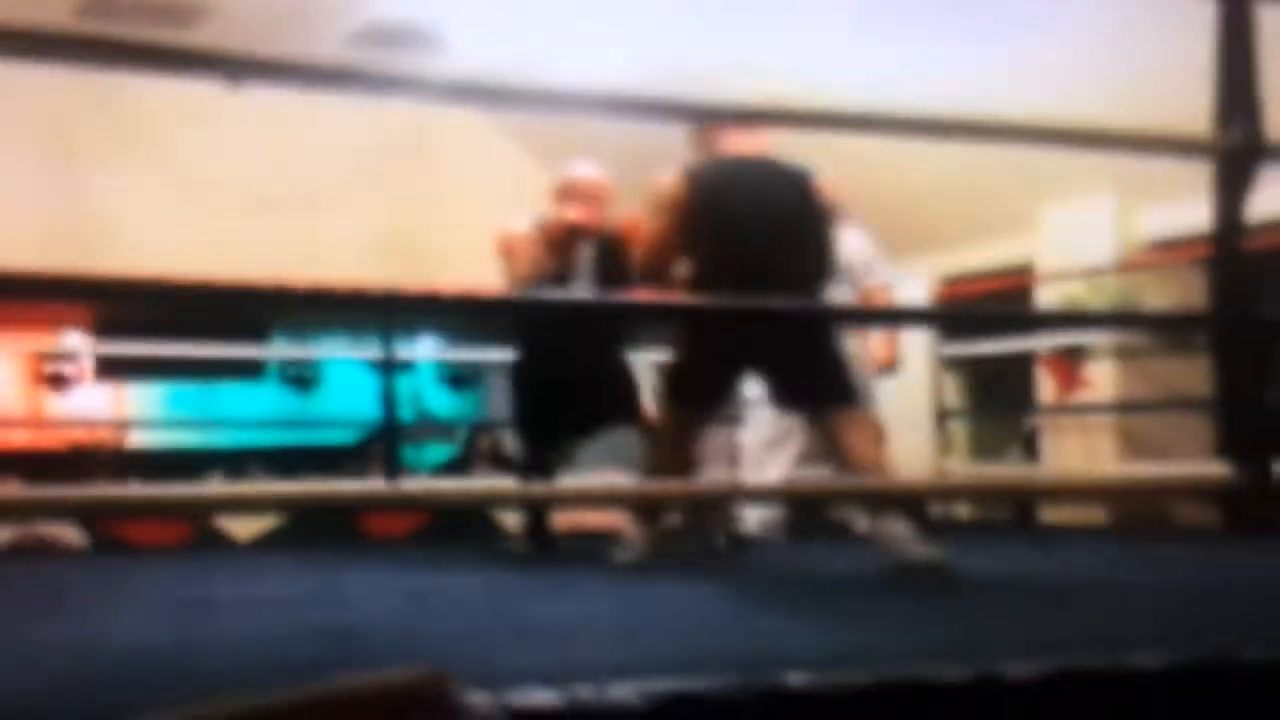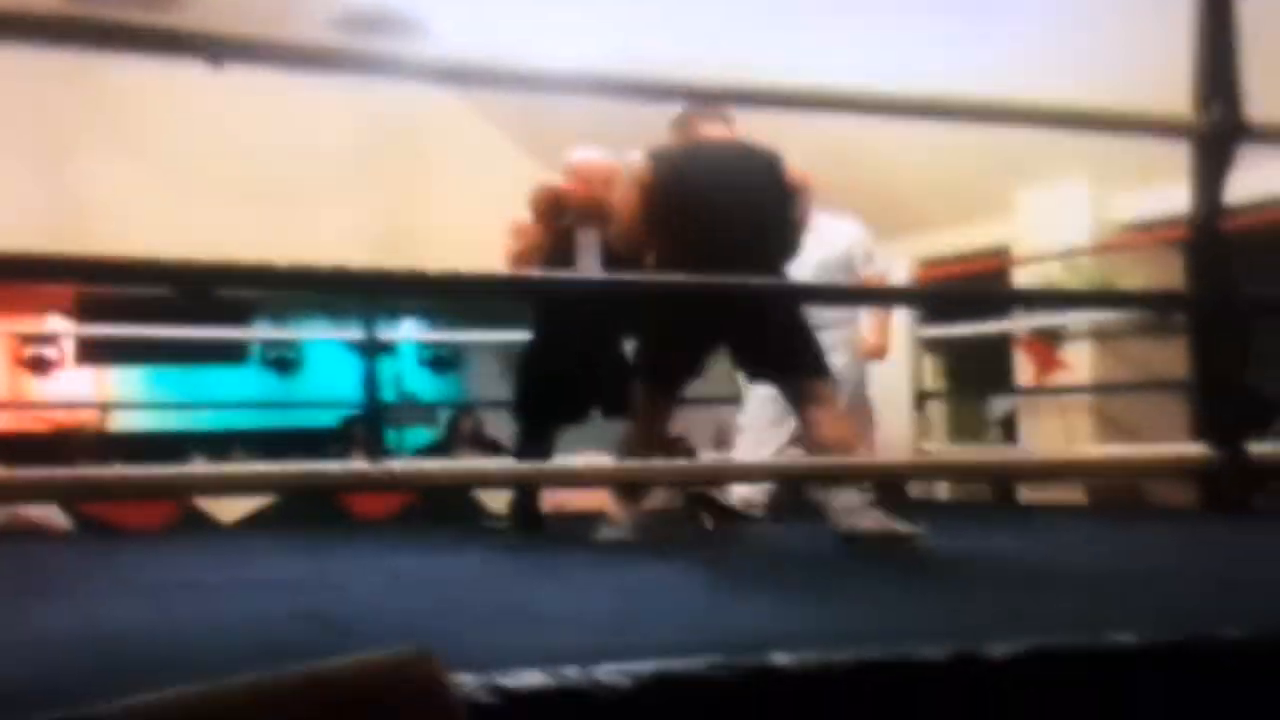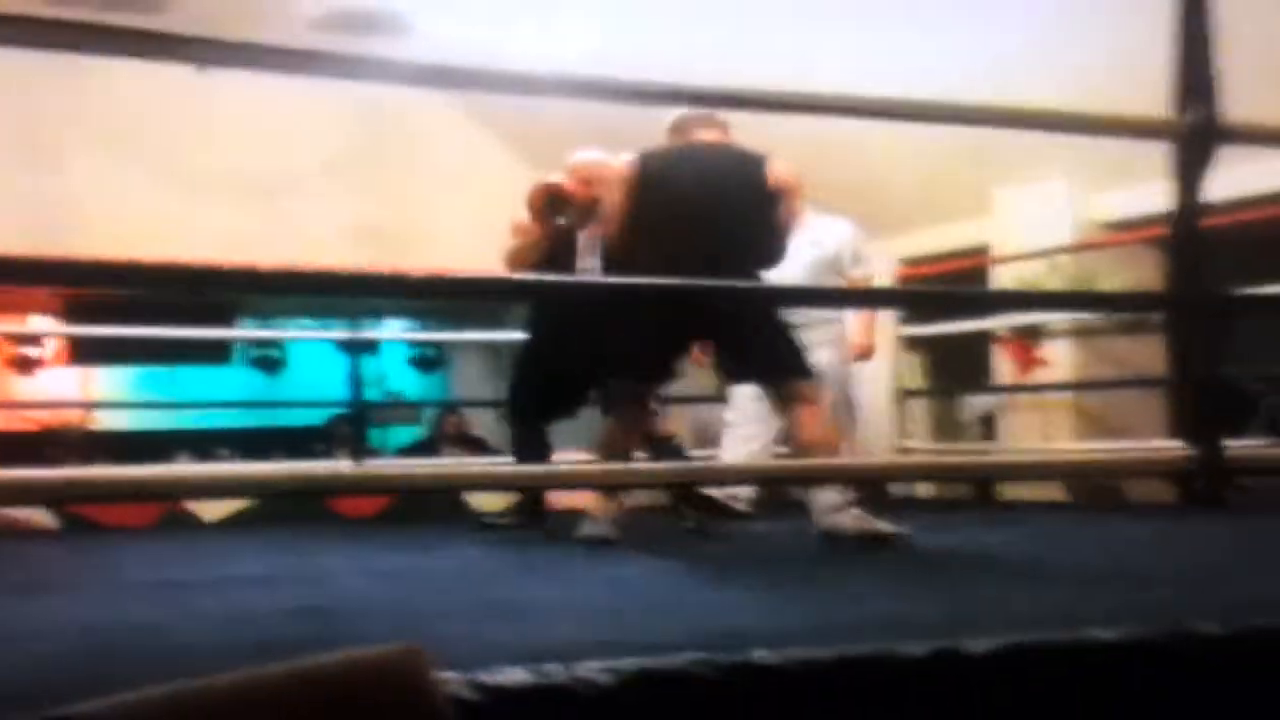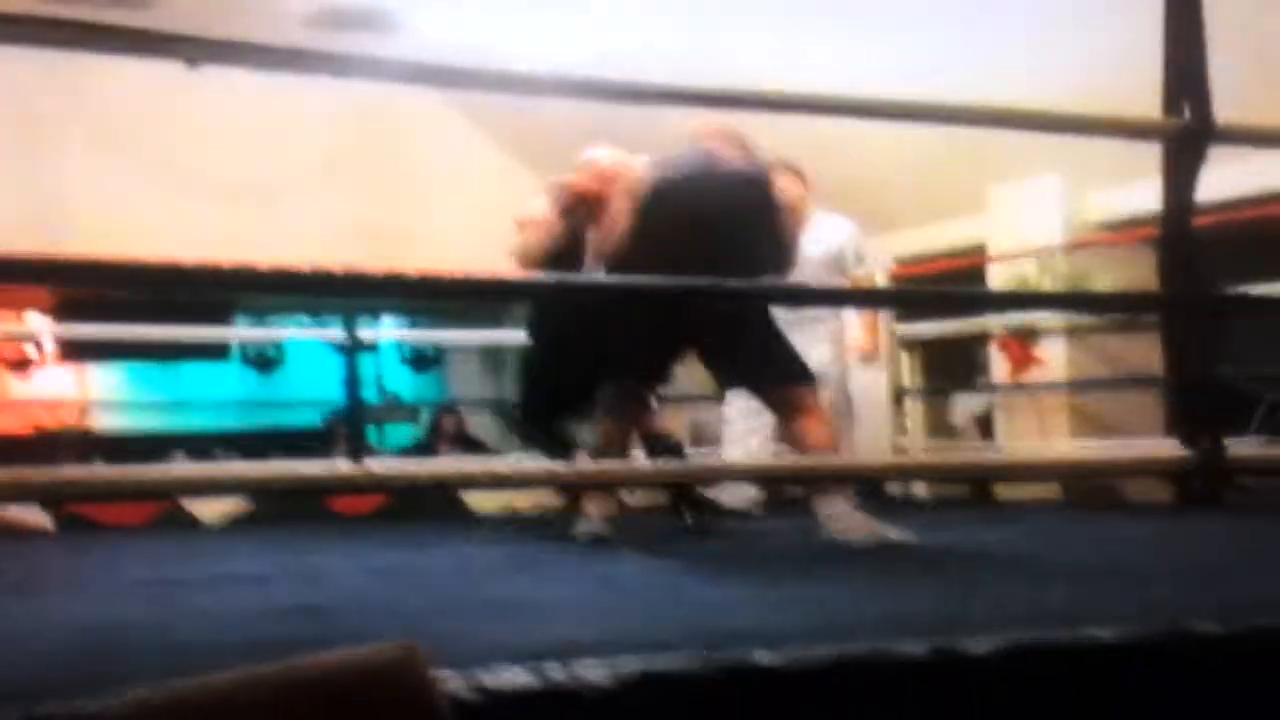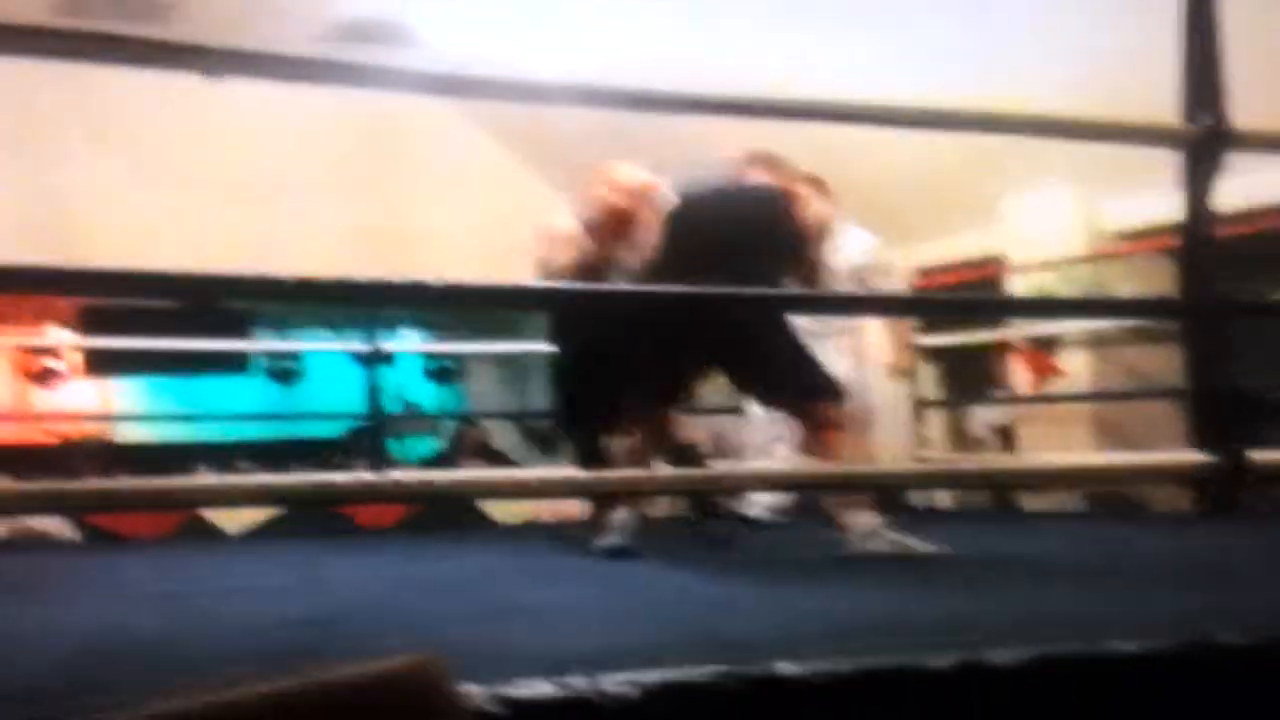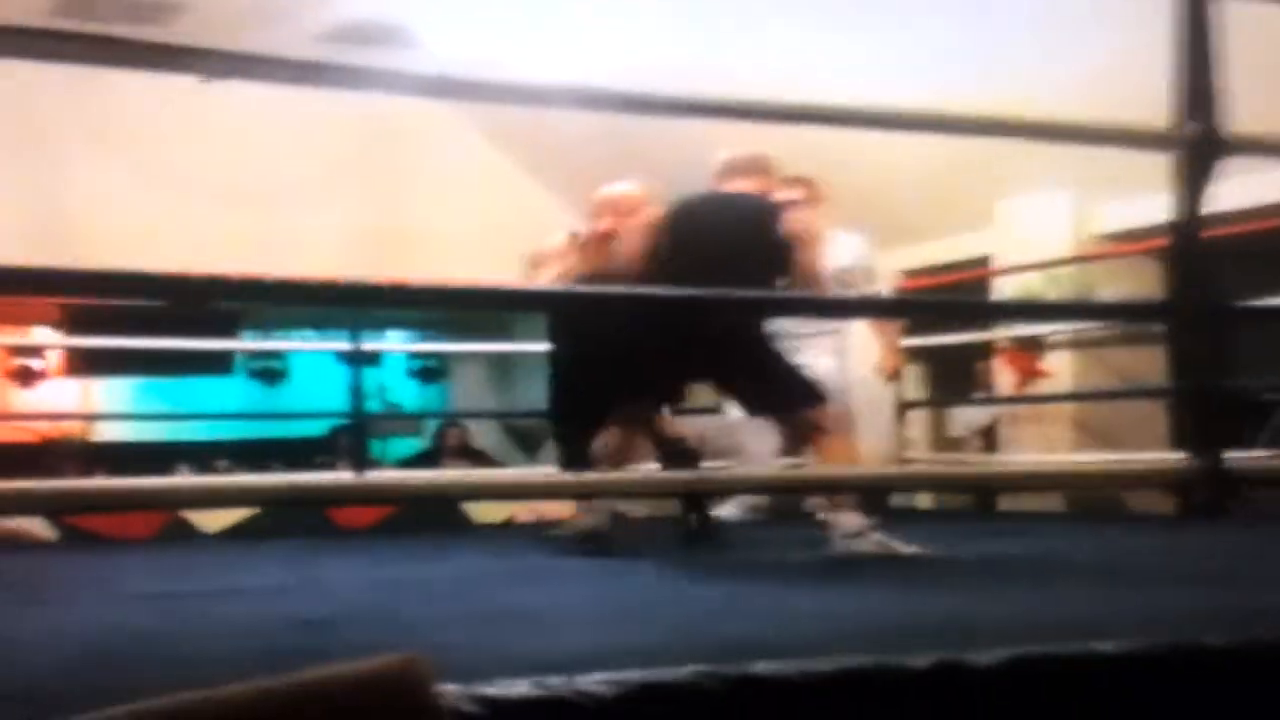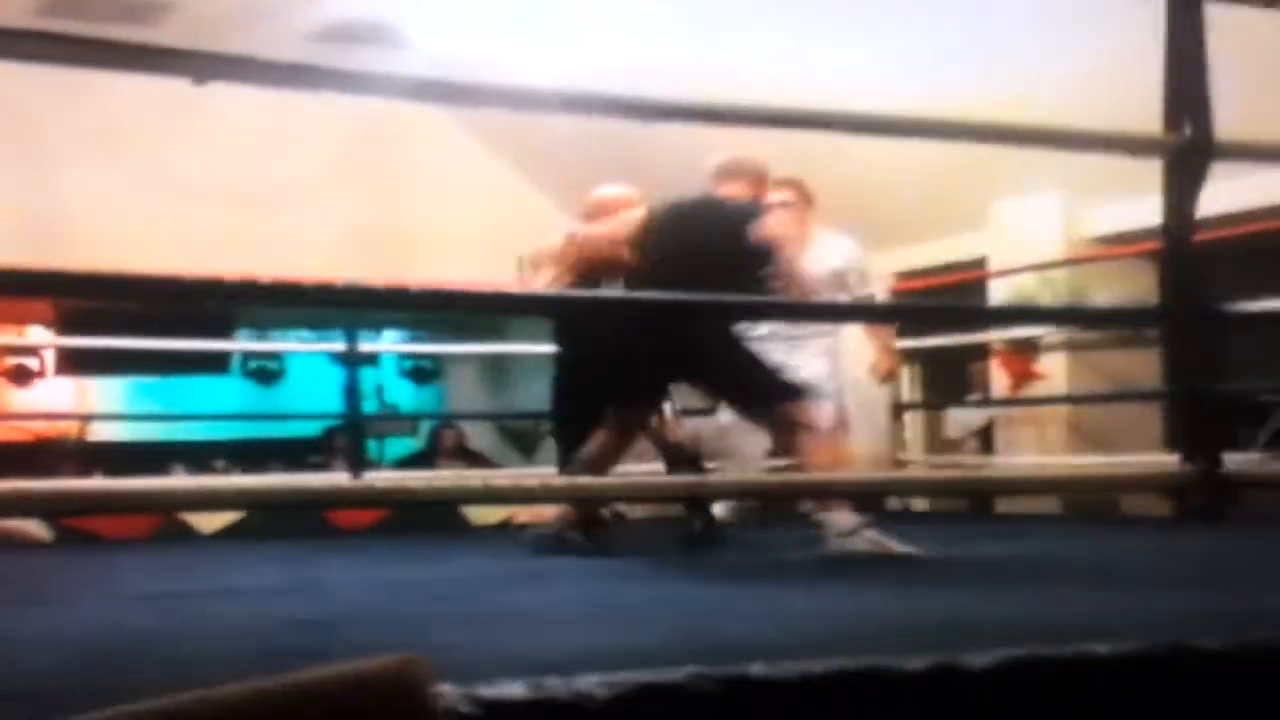
dt=0.1s
person 1, frame 1
left shoulder: (686, 183)
right shoulder: (809, 185)
left elbow: (650, 266)
right elbow: (822, 264)
left hip: (719, 317)
right hip: (794, 314)
left knee: (676, 429)
right knee: (846, 424)
person 1, frame 2
left shoulder: (651, 167)
right shoulder: (781, 168)
left elbow: (627, 241)
right elbow: (787, 242)
left hip: (679, 294)
right hip: (758, 292)
left knee: (649, 407)
right knee: (817, 396)
left ankle: (625, 517)
right ankle: (850, 505)
person 1, frame 3
left shoulder: (636, 168)
right shoulder: (772, 170)
left elbow: (614, 240)
right elbow: (772, 250)
left hip: (652, 293)
right hip: (733, 290)
left knee: (627, 405)
right knee: (801, 396)
left ankle: (604, 513)
right ankle: (832, 505)
person 1, frame 4
left shoulder: (656, 181)
right shoulder: (770, 187)
left elbow: (620, 253)
right elbow: (778, 265)
left hip: (646, 300)
right hip: (727, 303)
left knee: (621, 408)
right knee: (802, 404)
right ankle: (839, 514)
person 1, frame 5
left shoulder: (688, 202)
right shoulder: (800, 206)
left elbow: (655, 269)
right elbow: (813, 278)
left hip: (666, 314)
right hip: (746, 314)
left knee: (644, 418)
right knee: (830, 419)
right ankle: (864, 526)
person 1, frame 6
left shoulder: (676, 213)
right shoulder: (790, 219)
left elbow: (638, 270)
right elbow: (813, 290)
left hip: (657, 329)
right hip: (730, 331)
right knee: (819, 424)
right ankle: (849, 527)
person 1, frame 7
left shoulder: (655, 214)
right shoulder: (771, 222)
left elbow: (584, 247)
right elbow: (799, 293)
left hip: (637, 330)
right hip: (702, 334)
left knee: (619, 428)
right knee: (801, 423)
left ankle: (569, 520)
person 2, frame 1
left shoulder: (617, 240)
right shoulder: (524, 237)
right elbow: (521, 286)
right wrist: (553, 247)
left hip: (602, 359)
right hip: (544, 362)
left knee: (640, 433)
right knee: (541, 448)
right ankle: (537, 528)
person 2, frame 2
right shoulder: (539, 220)
right elbow: (521, 268)
right wrist: (547, 223)
left hip: (612, 341)
right hip: (554, 342)
right knee: (536, 427)
right ankle: (525, 509)
person 2, frame 3
right shoulder: (543, 219)
right elbow: (518, 266)
right wrist: (541, 224)
right hip: (552, 339)
left knee: (647, 425)
right knee: (524, 418)
left ankle: (688, 504)
right ankle: (531, 503)
person 2, frame 4
right shoulder: (543, 213)
right elbow: (528, 258)
right wrist: (563, 216)
right hip: (555, 339)
left knee: (642, 418)
right knee: (537, 423)
left ankle: (687, 503)
right ankle: (580, 493)
person 2, frame 5
left shoulder: (654, 233)
right shoulder: (570, 229)
right elbow: (554, 272)
right wrist: (596, 238)
right hip: (583, 352)
left knee: (662, 428)
right knee: (584, 437)
right ankle: (613, 511)
person 2, frame 6
left shoulder: (649, 246)
right shoulder: (567, 248)
right wrist: (585, 262)
left hip: (630, 358)
right hip: (577, 363)
left knee: (655, 426)
right knee: (571, 438)
left ankle: (695, 510)
right ankle: (590, 513)
person 2, frame 7
right shoulder: (562, 251)
right wrist: (574, 268)
right hip: (582, 362)
left knee: (663, 429)
right knee: (571, 439)
left ankle: (699, 516)
right ankle: (586, 514)
person 3, frame 1
left shoulder: (847, 241)
left elbow: (877, 298)
left wrist: (884, 343)
left hip: (840, 354)
right knee: (766, 439)
left ankle: (868, 524)
right ankle: (757, 521)
person 3, frame 2
left shoulder: (846, 232)
left elbow: (873, 285)
left wrist: (876, 332)
left hip: (835, 342)
right knee: (761, 420)
left ankle: (854, 505)
right ankle: (746, 496)
person 3, frame 3
left shoulder: (836, 231)
left elbow: (861, 287)
left wrist: (863, 332)
left hip: (820, 340)
left knee: (828, 421)
right knee: (747, 416)
left ankle: (834, 504)
right ankle: (732, 492)
person 3, frame 4
left shoulder: (837, 230)
left elbow: (862, 286)
left wrist: (869, 334)
left hip: (817, 340)
right knee: (747, 417)
right ankle: (737, 492)
person 3, frame 5
left shoulder: (859, 244)
left elbow: (886, 298)
left wrist: (899, 346)
left hip: (836, 347)
left knee: (848, 428)
right knee: (767, 425)
left ankle: (859, 514)
right ankle: (762, 504)
person 3, frame 6
left shoulder: (848, 246)
left wrist: (889, 349)
left hip: (819, 349)
left knee: (832, 430)
left ankle: (843, 513)
right ankle: (738, 506)
person 3, frame 7
left shoulder: (839, 248)
left elbow: (865, 304)
left wrist: (883, 350)
left hip: (811, 350)
right hip: (752, 350)
left knee: (824, 430)
right knee: (740, 430)
left ankle: (837, 514)
right ankle: (723, 510)
